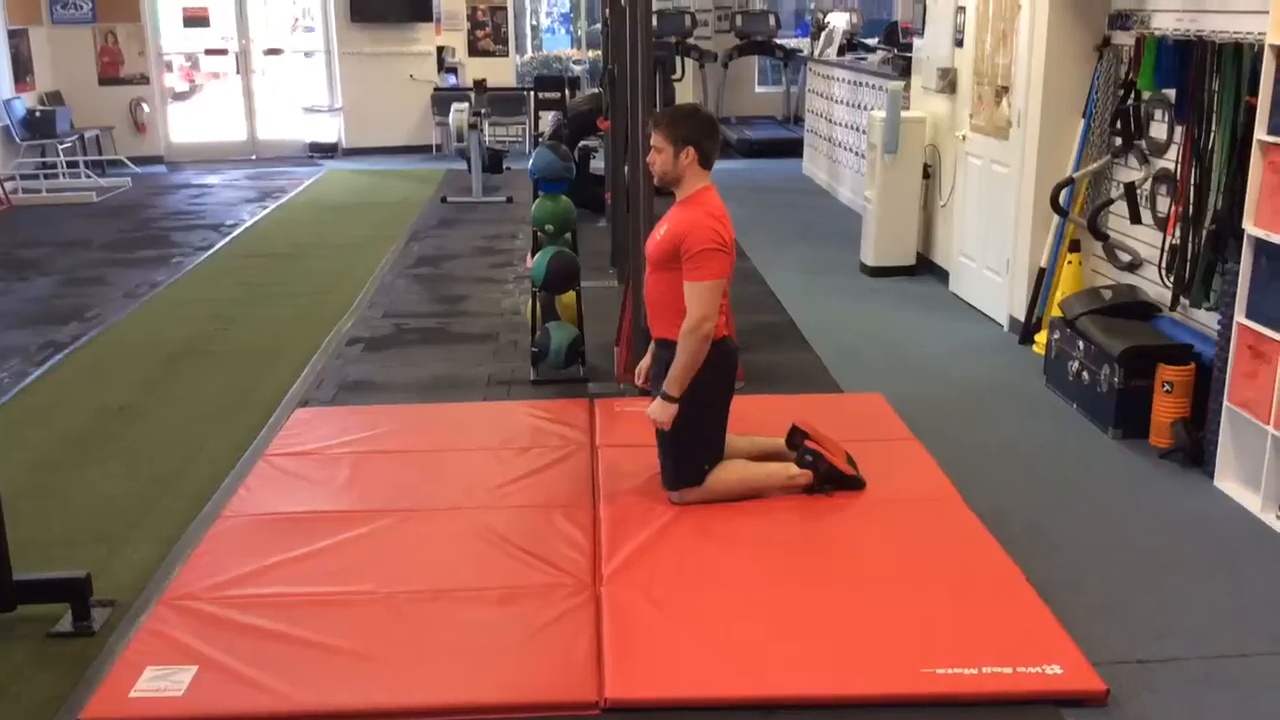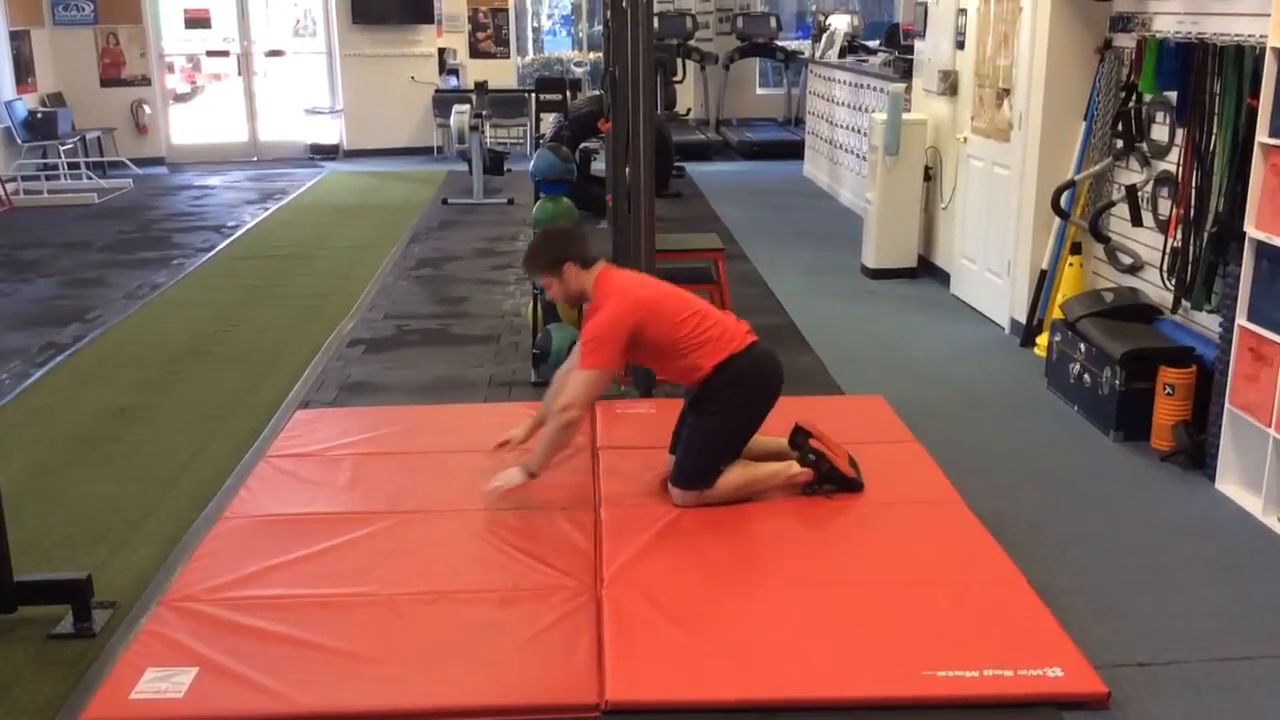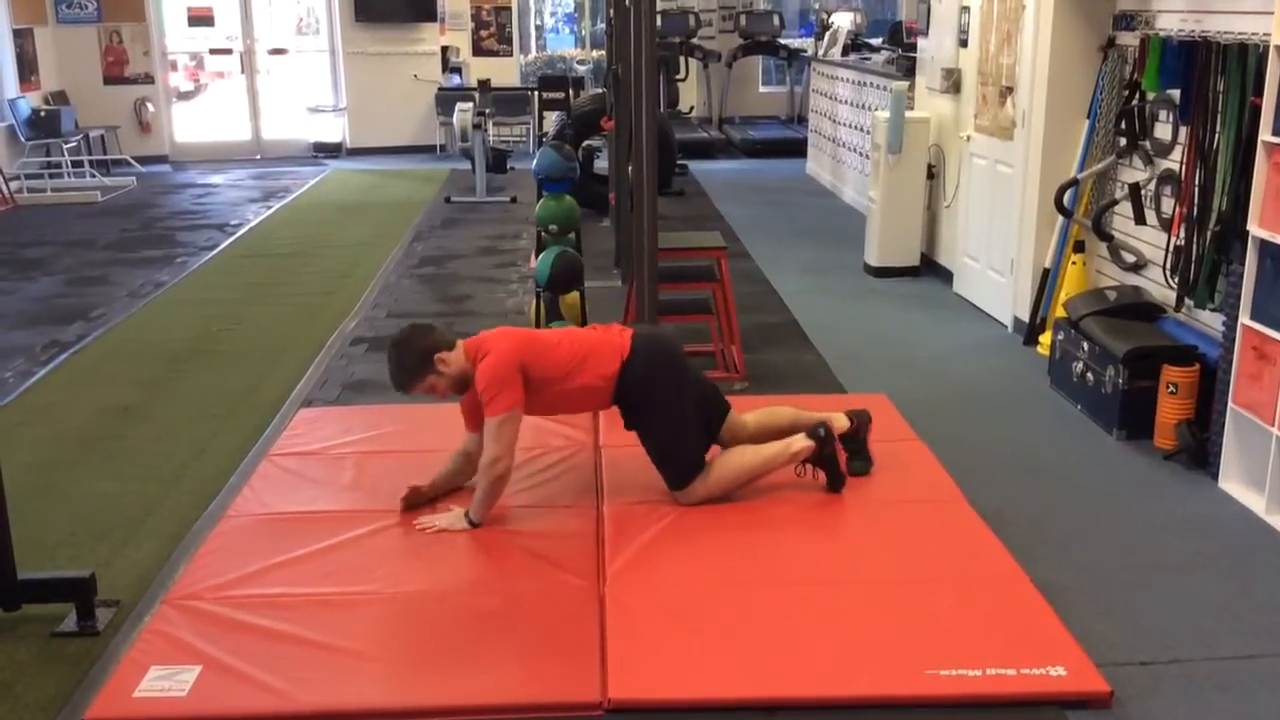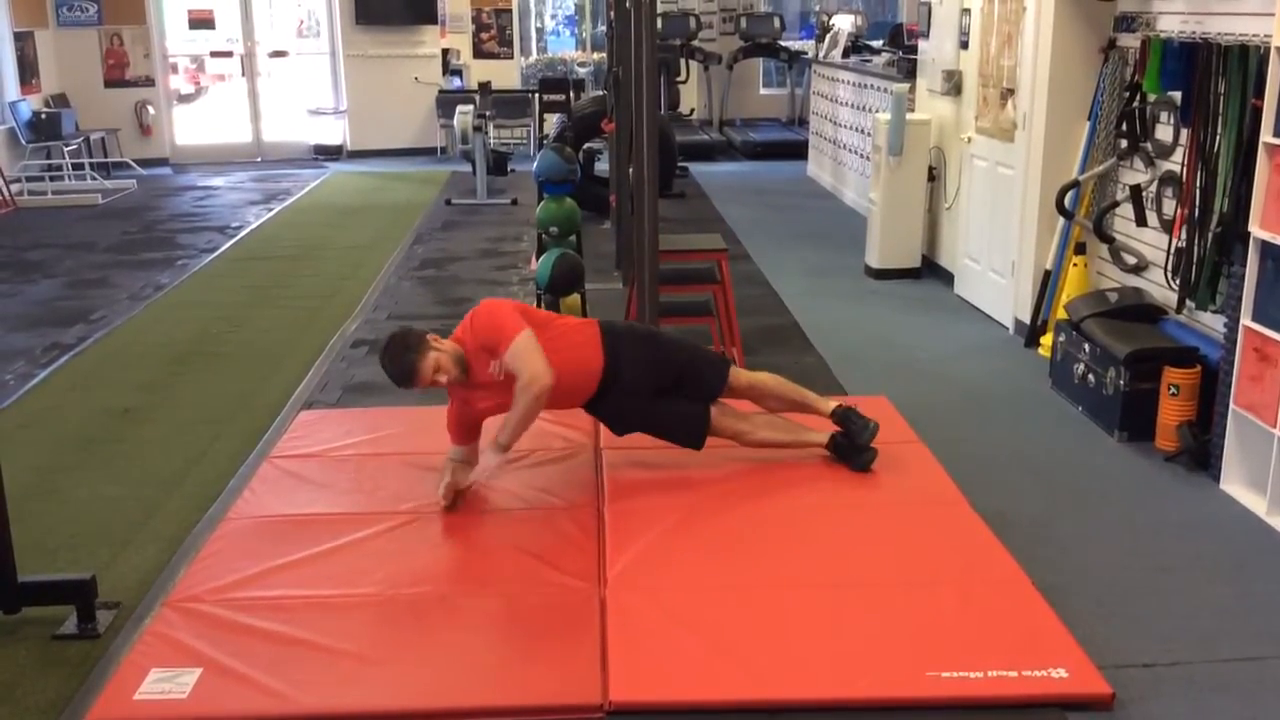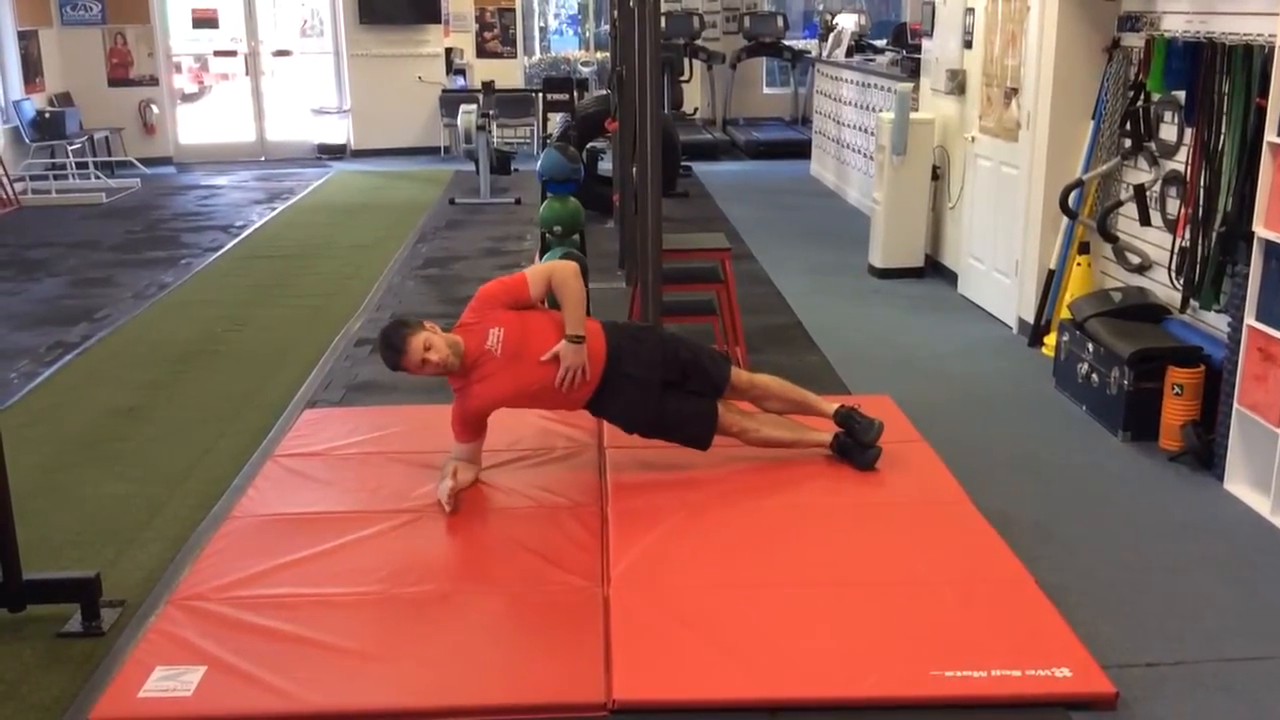
dt=1s
person 1, frame 1
left shoulder: (701, 224)
right shoulder: (688, 207)
left elbow: (701, 323)
left wrist: (669, 396)
right wrist: (654, 354)
left hip: (696, 363)
right hip: (678, 353)
left knee: (684, 487)
right knee: (699, 448)
left ankle: (806, 471)
right ankle: (793, 446)
person 1, frame 2
left shoulder: (611, 313)
right shoulder: (611, 290)
left elbow: (573, 410)
right elbow: (571, 370)
left wrist: (528, 470)
right wrist: (531, 426)
left hip: (743, 377)
right hip: (734, 366)
left knee: (687, 490)
right knee: (682, 460)
left ankle: (807, 470)
right ankle: (792, 449)
person 1, frame 3
left shoulder: (493, 365)
right shoulder: (476, 379)
left elbow: (498, 463)
right elbow: (473, 452)
left wrist: (471, 517)
right wrist: (433, 487)
left hip: (643, 366)
right hip: (636, 363)
left knee: (694, 487)
right knee: (735, 427)
left ankle: (807, 443)
right ankle: (843, 423)
person 1, frame 4
left shoulder: (483, 321)
right shoulder: (463, 403)
left elbow: (539, 380)
right elbow: (462, 458)
left wrist: (500, 448)
right wrist: (452, 480)
left hip: (618, 351)
right hip: (608, 400)
left knee: (739, 382)
right knee: (727, 424)
left ankle: (832, 410)
right ankle: (830, 441)
person 1, frame 5
left shoulder: (484, 305)
right shoulder: (469, 399)
left elbow: (564, 270)
right elbow: (467, 457)
left wrist: (576, 338)
right wrist: (452, 480)
left hip: (620, 349)
right hip: (613, 397)
left knee: (742, 385)
right knee: (733, 424)
left ankle: (836, 412)
right ankle: (834, 442)
